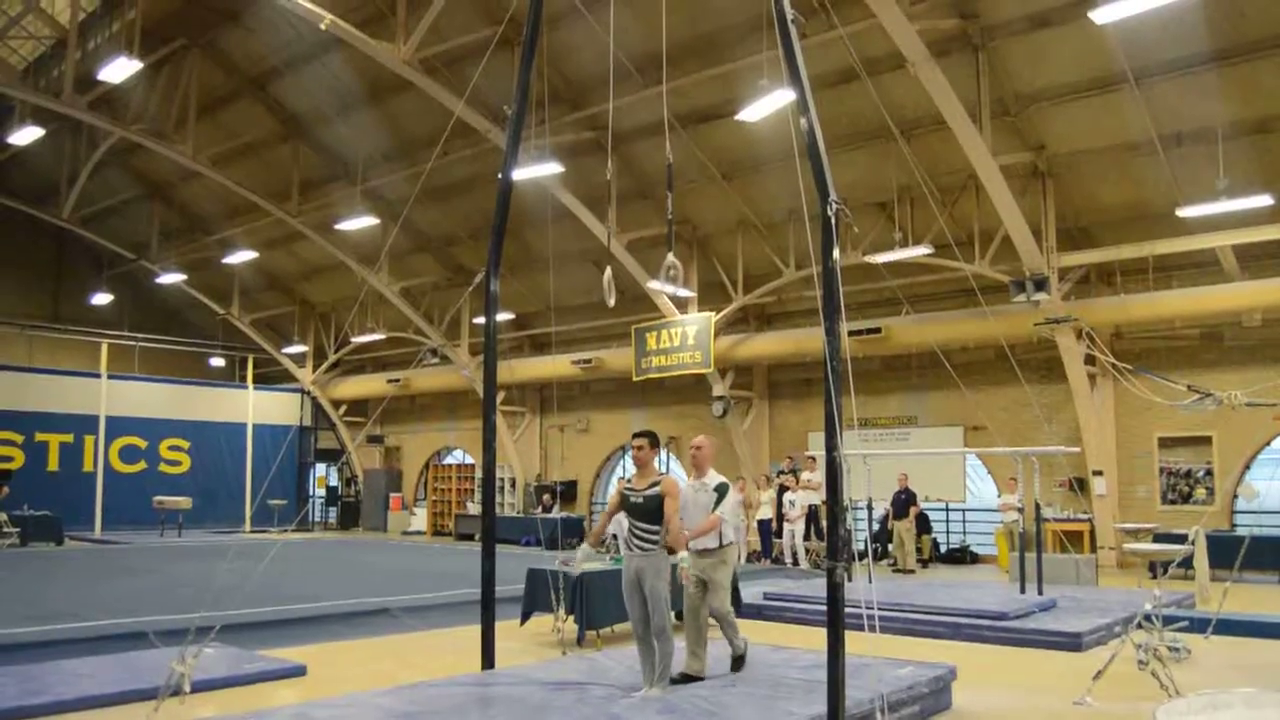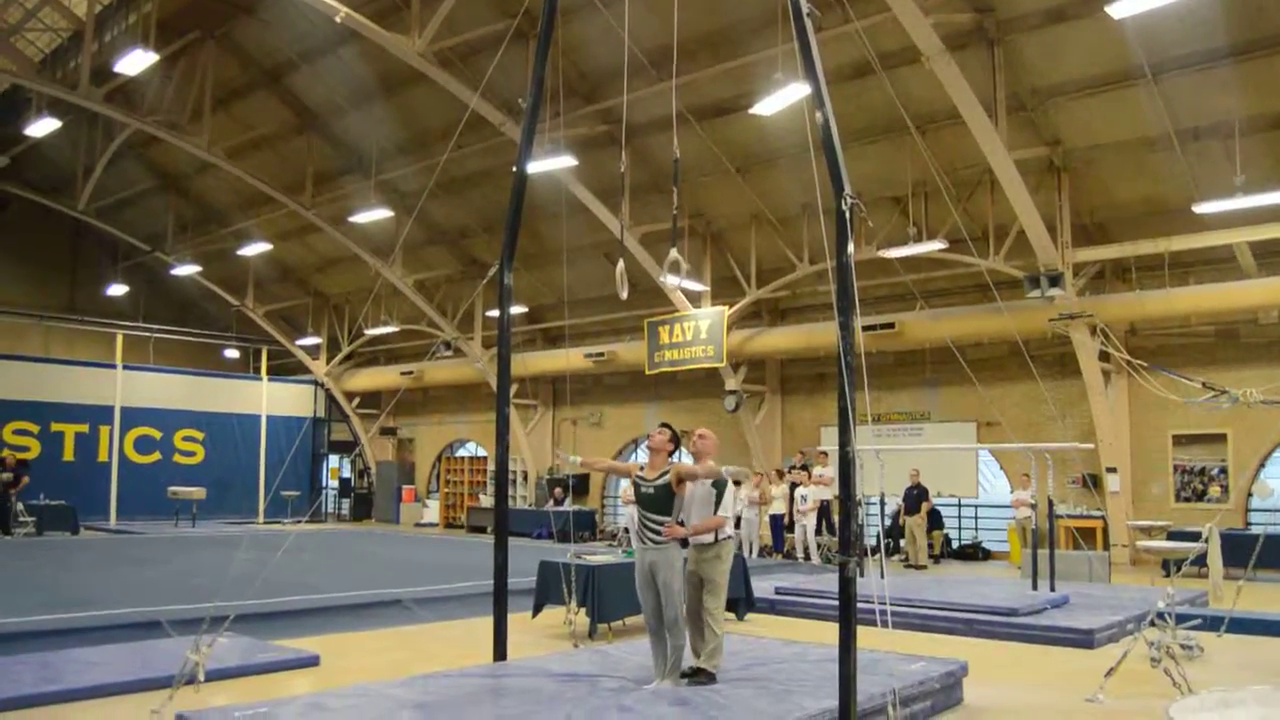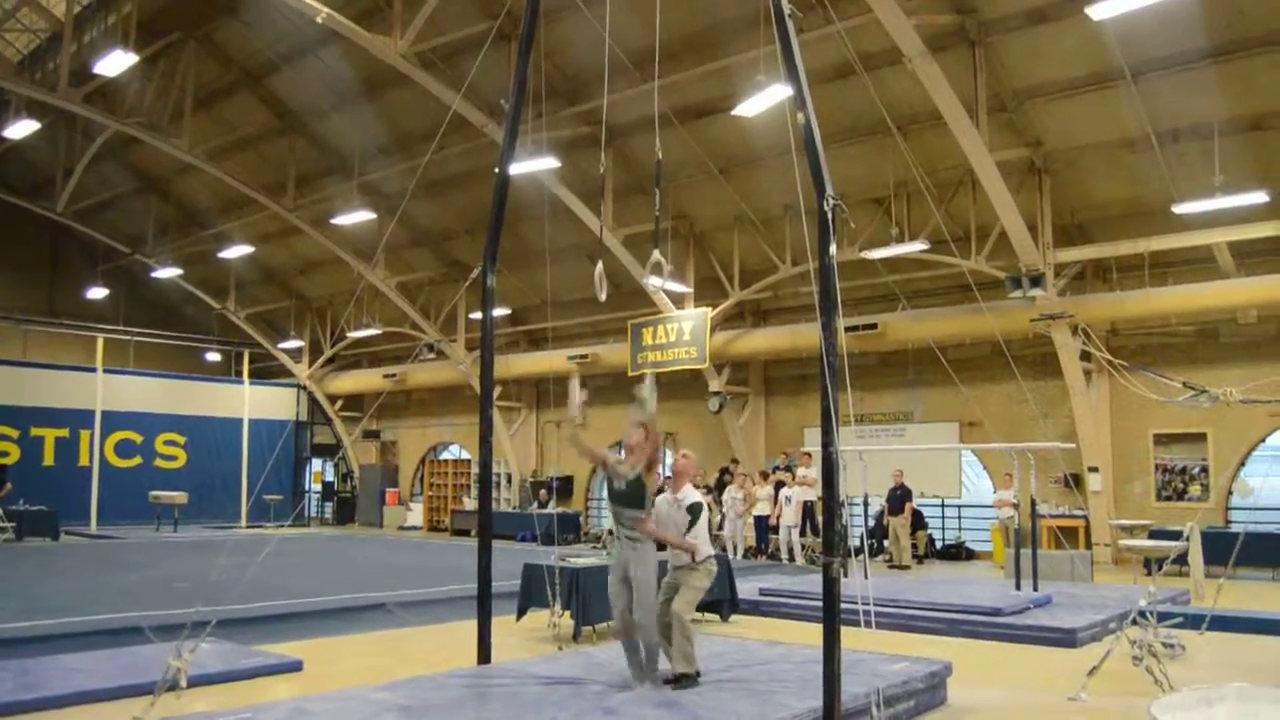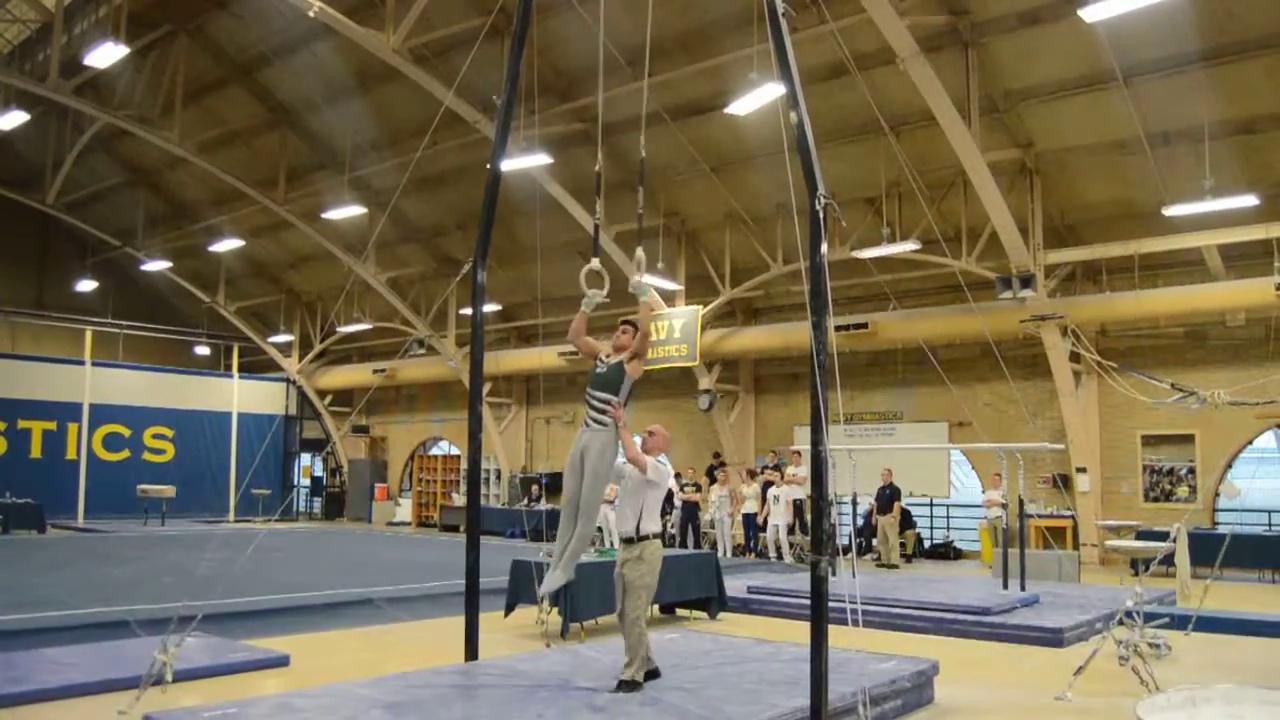
dt=0.7s
person 1, frame 1
left shoulder: (667, 484)
right shoulder: (624, 486)
left elbow: (673, 522)
right elbow: (605, 518)
left wrist: (682, 558)
right wrist: (585, 548)
left hip: (654, 561)
right hip: (630, 561)
left knee: (660, 627)
right knee: (639, 628)
left ankle: (660, 684)
right ankle: (648, 683)
person 1, frame 2
left shoulder: (674, 471)
right shoulder: (633, 470)
left elbow: (701, 471)
right elbow: (597, 464)
left wrist: (725, 471)
right wrist: (571, 459)
left hip: (666, 553)
right hip: (642, 554)
left knee: (672, 619)
right knee: (652, 621)
left ankle: (671, 677)
right ankle: (660, 675)
person 1, frame 3
left shoulder: (647, 465)
right shoulder: (611, 462)
left elbow: (655, 439)
right elbow: (584, 449)
left wrist: (650, 408)
right wrist: (575, 418)
left hip: (642, 552)
right hip: (620, 552)
left knee: (643, 619)
right knee: (622, 622)
left ankle: (652, 678)
right ankle: (640, 677)
person 1, frame 4
left shoulder: (635, 357)
right shoulder: (601, 354)
left elbow: (646, 331)
right elbow: (574, 337)
left wrist: (643, 295)
right wrist: (587, 304)
left hip: (605, 437)
right hip: (583, 434)
left knee: (589, 508)
right knee: (570, 505)
left ankle: (566, 567)
right ankle: (557, 564)
person 2, frame 1
left shoulder: (721, 486)
right shoulder: (685, 488)
left elbow: (715, 521)
left wrist: (686, 536)
left hip: (720, 554)
right hip: (695, 556)
left knee: (718, 606)
right knee: (692, 612)
left ankle: (738, 646)
right ankle: (694, 669)
person 2, frame 2
left shoulder: (719, 479)
left elbow: (720, 520)
right elbow: (680, 512)
left wrist: (685, 531)
left hip: (717, 549)
right hip: (695, 549)
left knee: (712, 609)
right knee: (693, 609)
left ankle: (709, 669)
right ankle: (700, 662)
person 2, frame 3
left shoulder: (695, 503)
right shoulder: (661, 500)
left elbow: (690, 545)
right elbow: (651, 529)
left wrist: (656, 534)
left hip: (700, 568)
right hip: (677, 568)
left knee: (679, 611)
right knee: (661, 617)
left ankle: (687, 672)
right ankle: (684, 668)
person 2, frame 4
left shoulder: (659, 471)
right shoulder: (629, 471)
left elbow: (632, 456)
left wrist: (621, 424)
left hip: (645, 548)
right hip: (627, 547)
left knee: (635, 614)
right knee: (625, 614)
left ankle: (633, 676)
right ankle: (647, 666)
